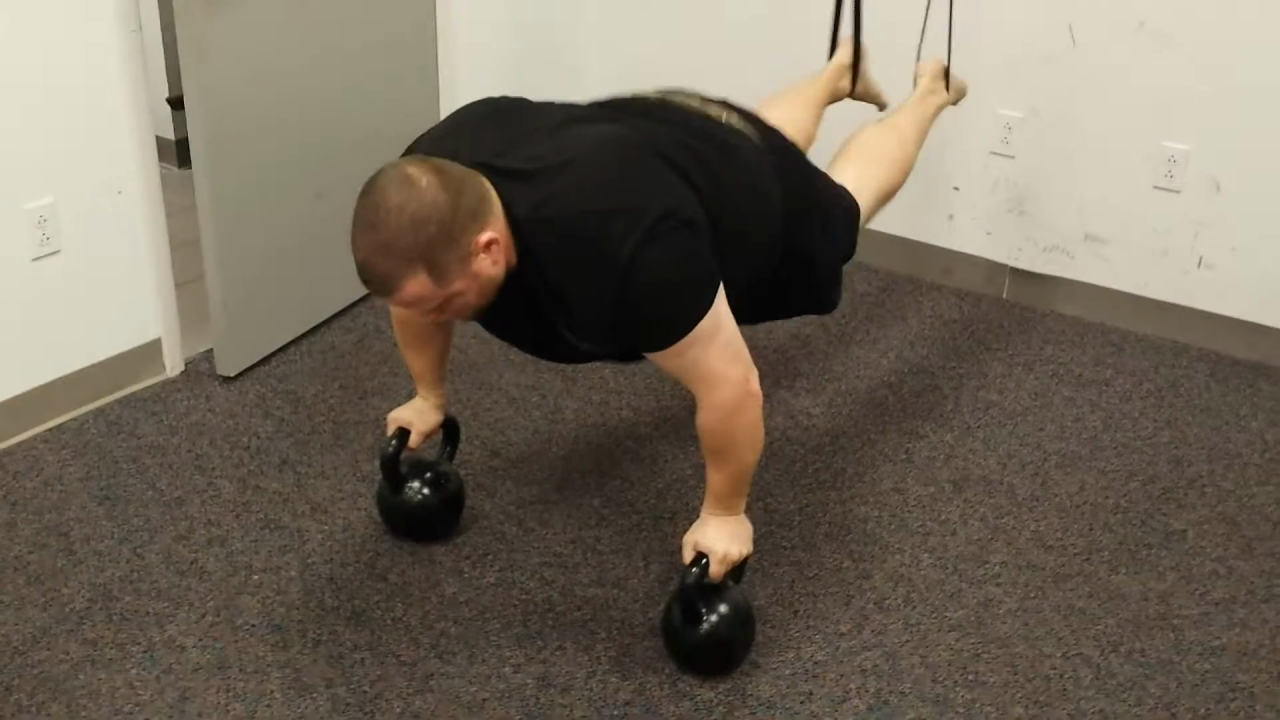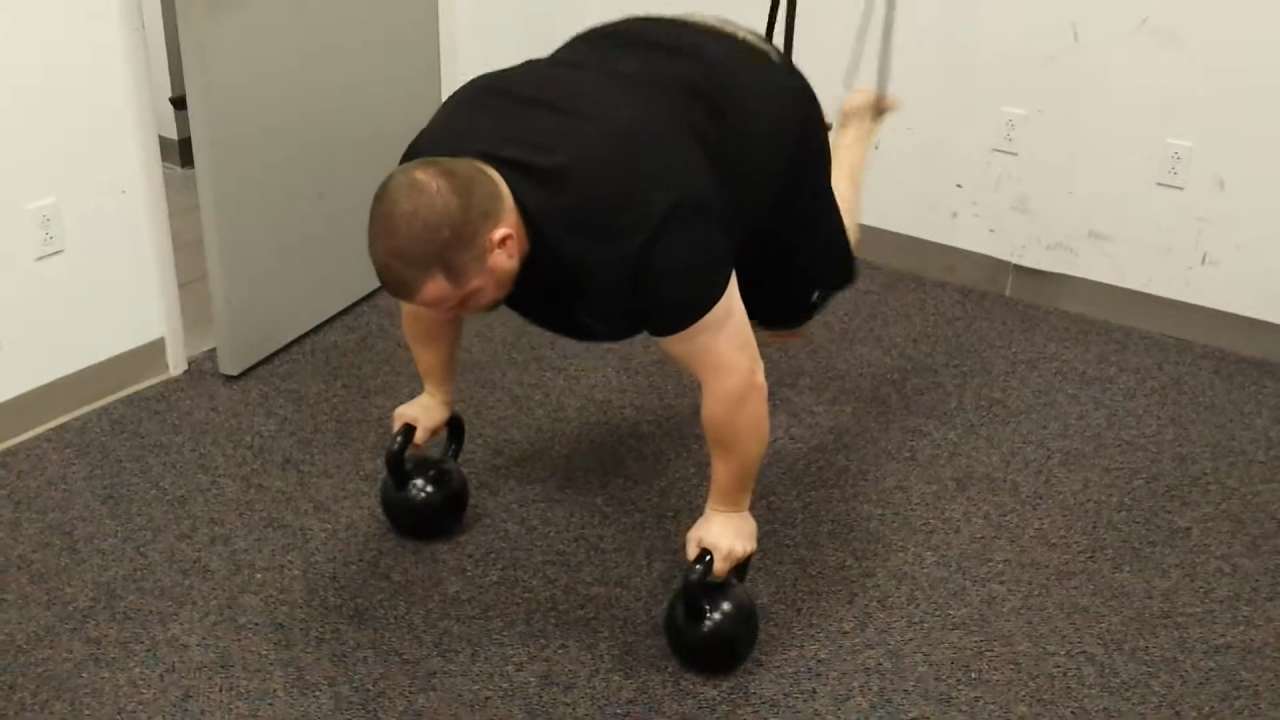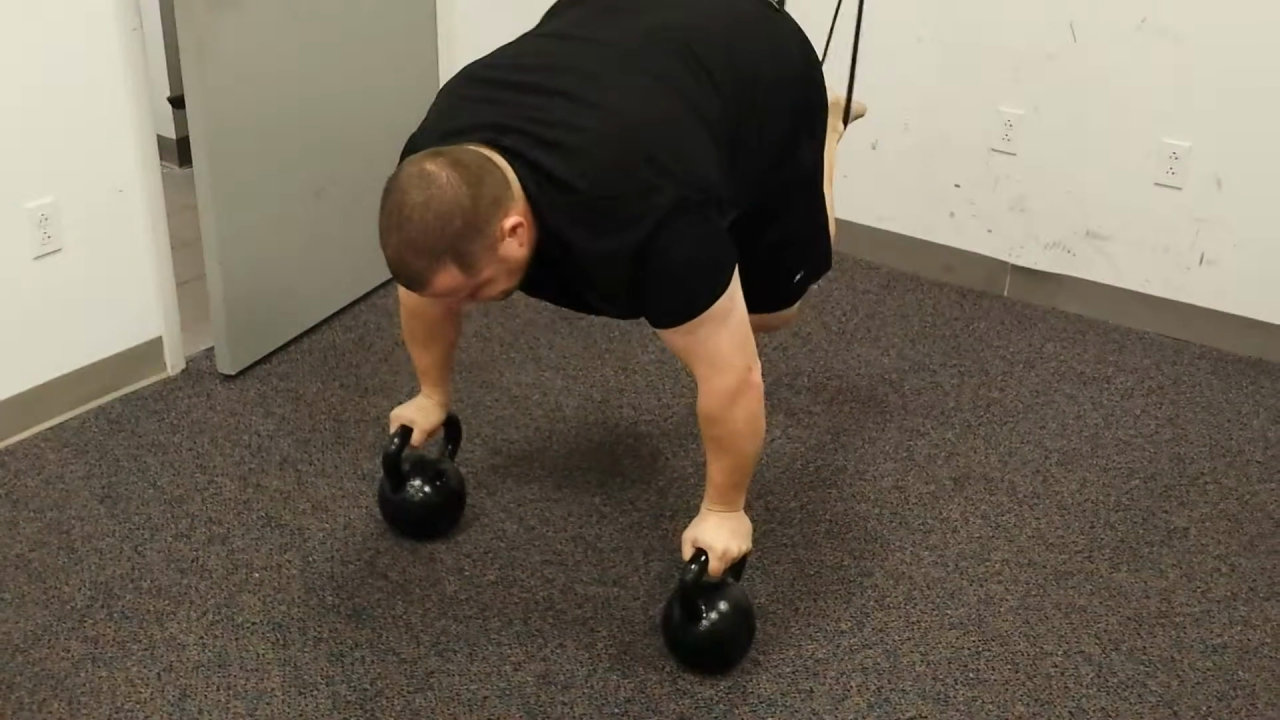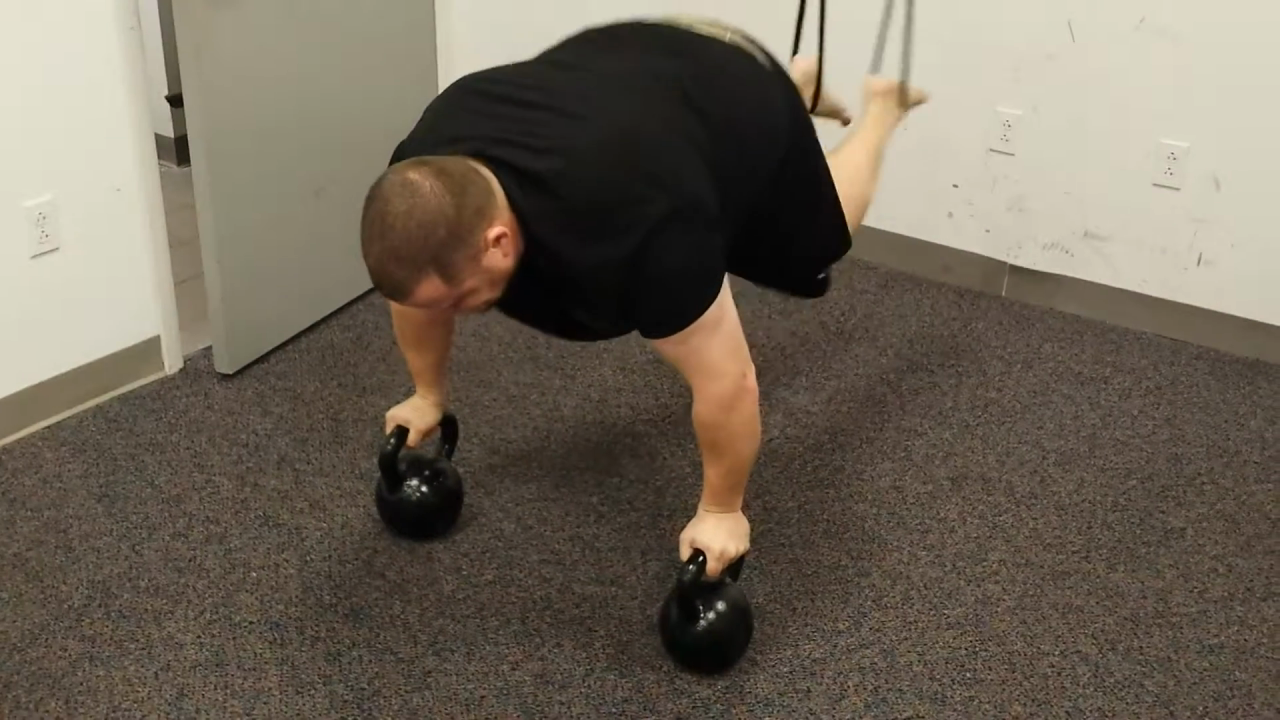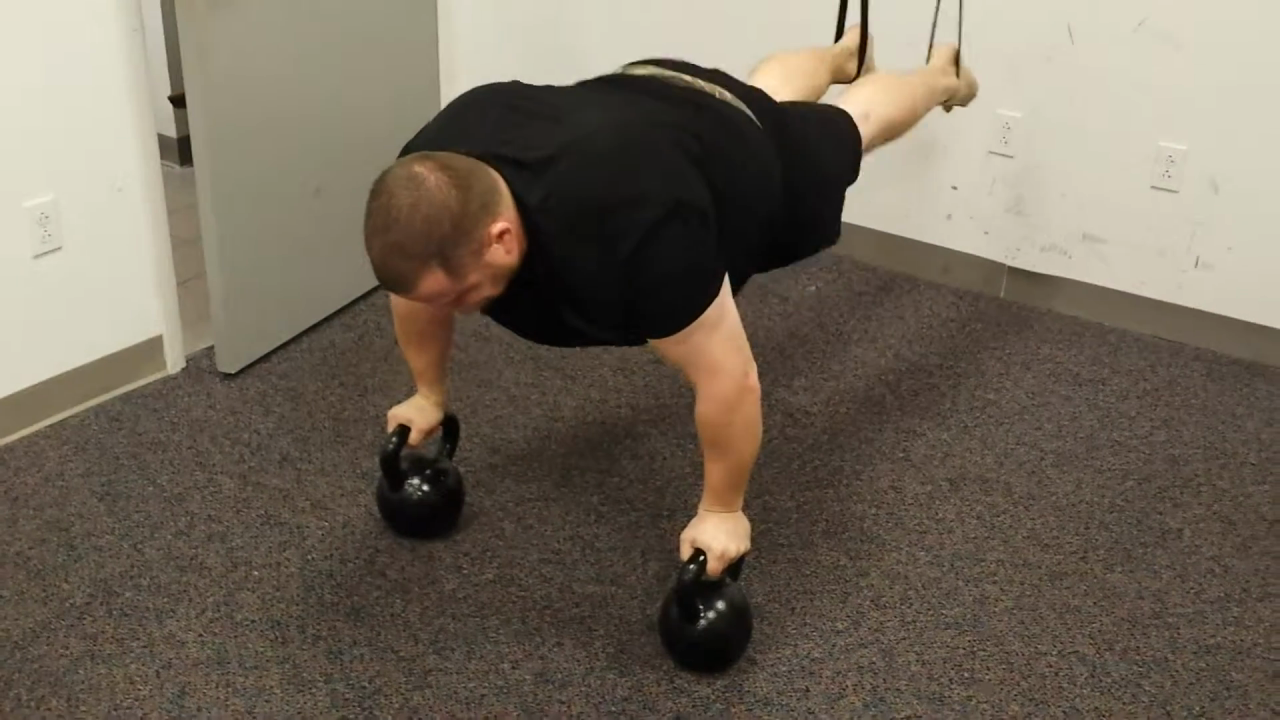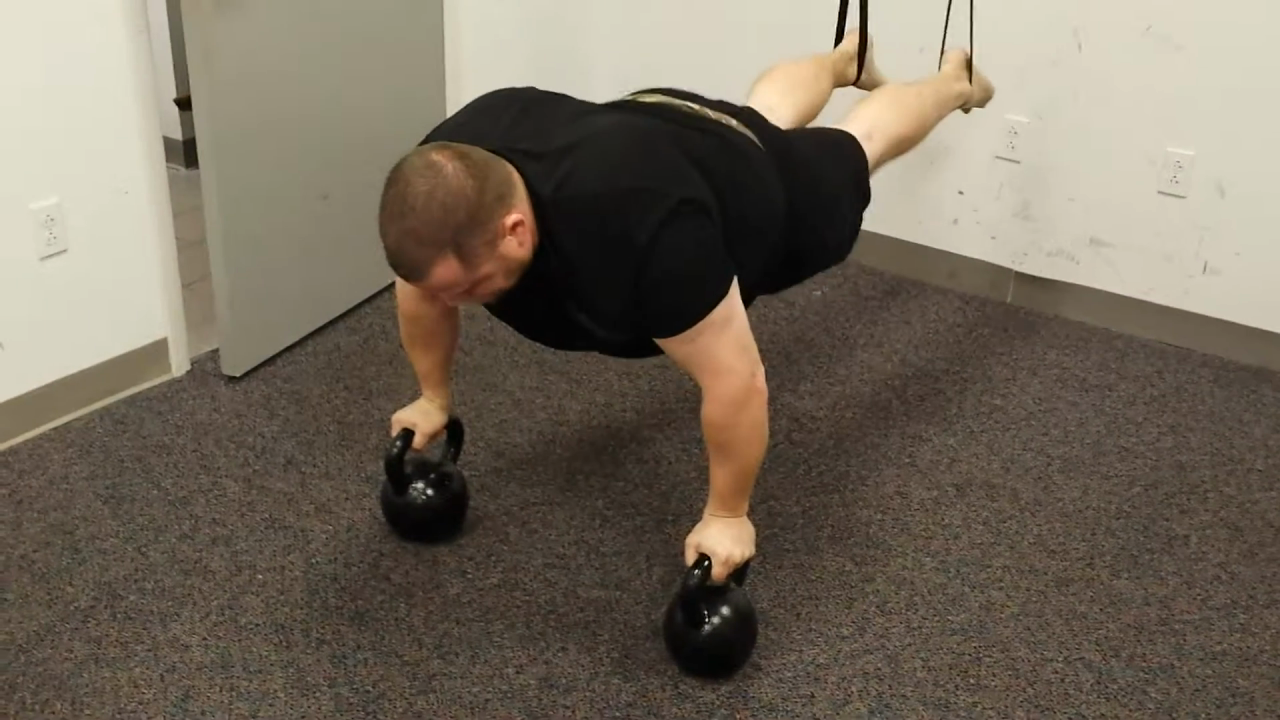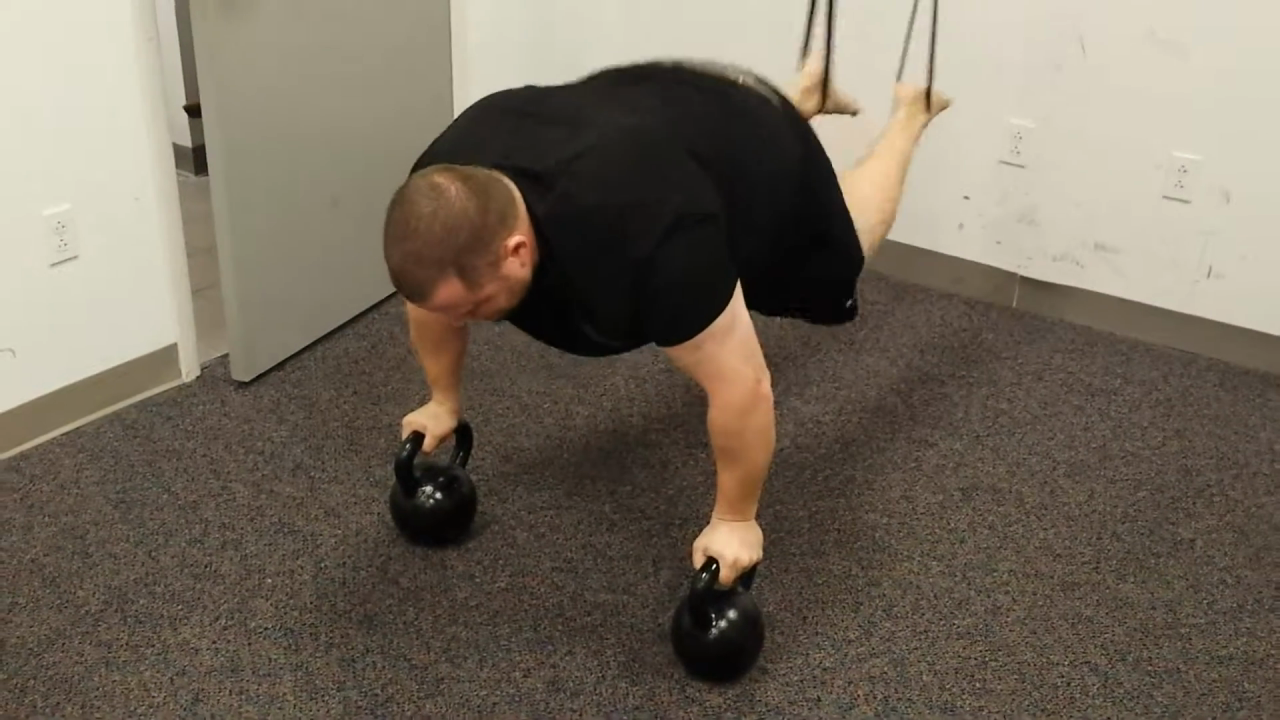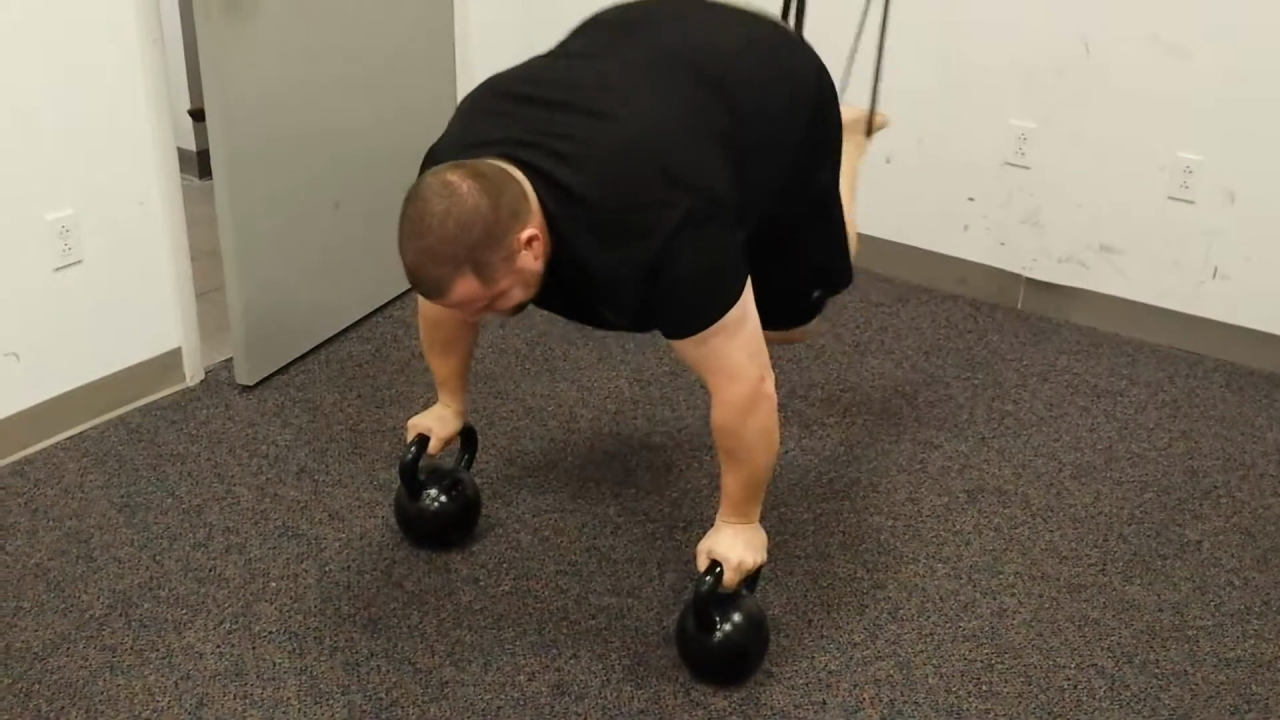
dt=0.3s
person 1, frame 1
left shoulder: (620, 250)
right shoulder: (430, 186)
left elbow: (731, 387)
right elbow: (414, 290)
left wrist: (725, 515)
right wrist: (429, 397)
left hip: (759, 200)
left knee: (837, 212)
left ankle: (928, 95)
right ankle: (835, 75)
person 1, frame 2
left shoulder: (633, 232)
right shoulder: (432, 176)
left elbow: (737, 378)
right elbow: (420, 273)
left wrist: (728, 513)
right wrist: (435, 393)
left hip: (757, 110)
left knee: (784, 315)
left ankle: (854, 124)
person 1, frame 3
left shoulder: (636, 218)
right shoulder: (436, 160)
left elbow: (732, 374)
right elbow: (425, 276)
left wrist: (724, 512)
right wrist: (432, 395)
left hip: (761, 62)
left knee: (767, 308)
left ankle: (826, 122)
person 1, frame 4
left shoulder: (625, 229)
right shoulder: (426, 169)
left elbow: (727, 381)
right elbow: (417, 288)
left wrist: (721, 513)
right wrist: (428, 396)
left hip: (743, 96)
left knee: (804, 262)
left ankle: (880, 108)
right ankle: (801, 84)
person 1, frame 5
left shoulder: (627, 232)
right shoulder: (435, 171)
left elbow: (730, 380)
right elbow: (416, 290)
left wrist: (722, 512)
right wrist: (429, 395)
left hip: (746, 158)
right hip: (648, 102)
left knee: (849, 124)
right knee: (766, 96)
left ankle: (939, 78)
right ankle: (845, 54)
person 1, frame 6
left shoulder: (639, 231)
right shoulder: (449, 174)
left elbow: (737, 382)
right elbow: (422, 289)
left wrist: (726, 517)
right wrist: (433, 398)
left hip: (759, 188)
left knee: (861, 139)
right knee: (768, 112)
left ankle: (953, 83)
right ankle: (845, 58)
person 1, frame 7
left shoulder: (639, 242)
right shoulder: (448, 183)
left elbow: (741, 388)
right elbow: (431, 295)
left wrist: (735, 522)
right wrist: (444, 402)
left hip: (765, 151)
left knee: (827, 284)
left ankle: (908, 115)
right ankle: (809, 90)
person 1, frame 8
left shoulder: (650, 229)
right shoulder: (456, 173)
left elbow: (745, 385)
right elbow: (442, 289)
left wrist: (739, 525)
right wrist: (449, 404)
left hip: (775, 82)
left knee: (787, 321)
left ankle: (849, 137)
